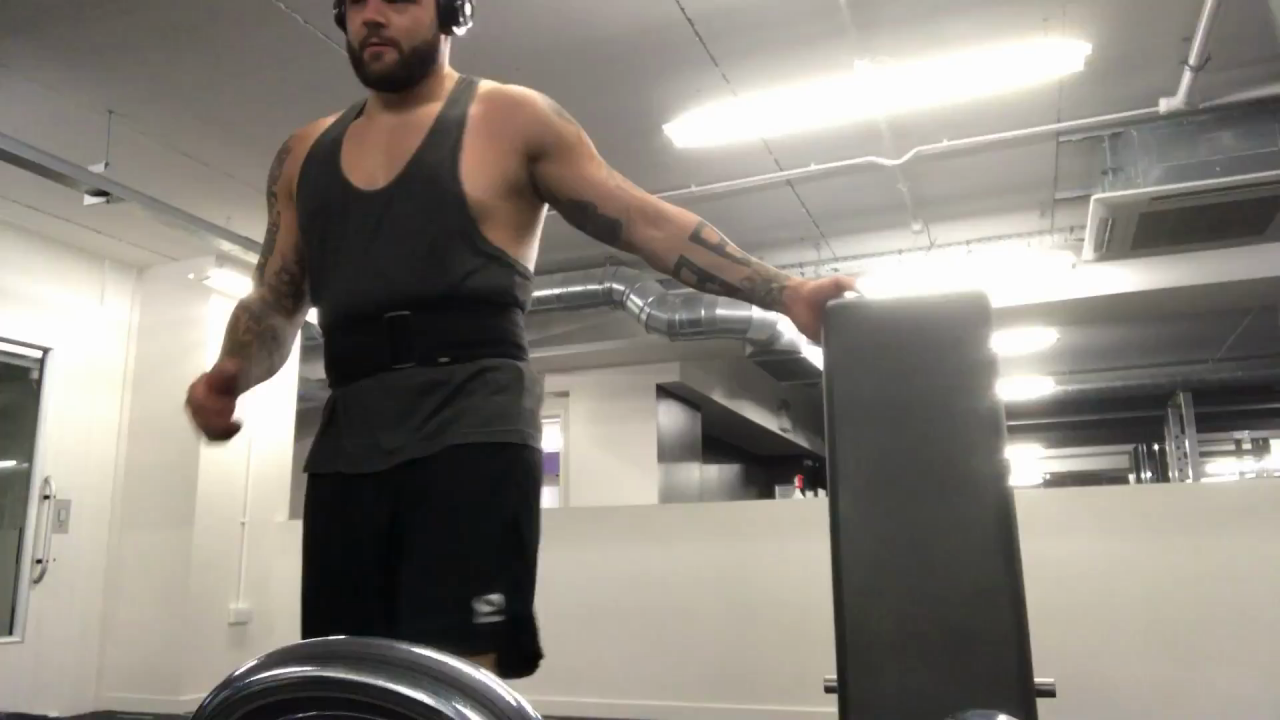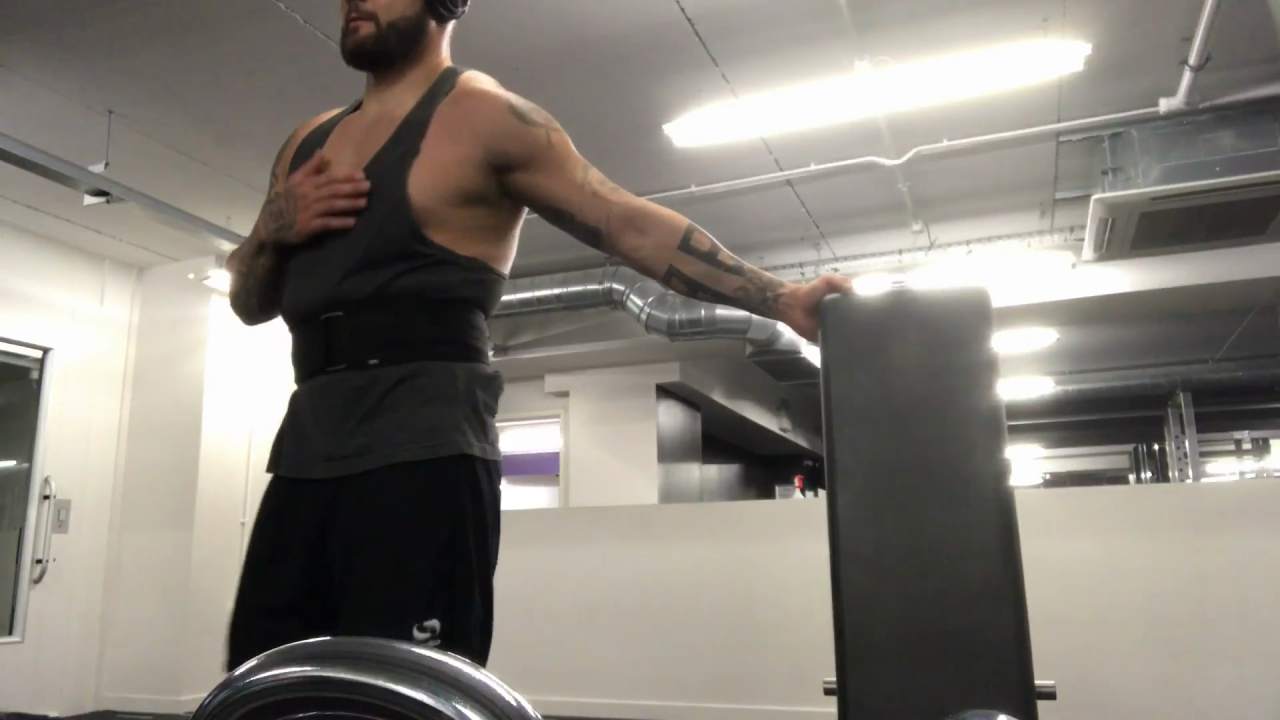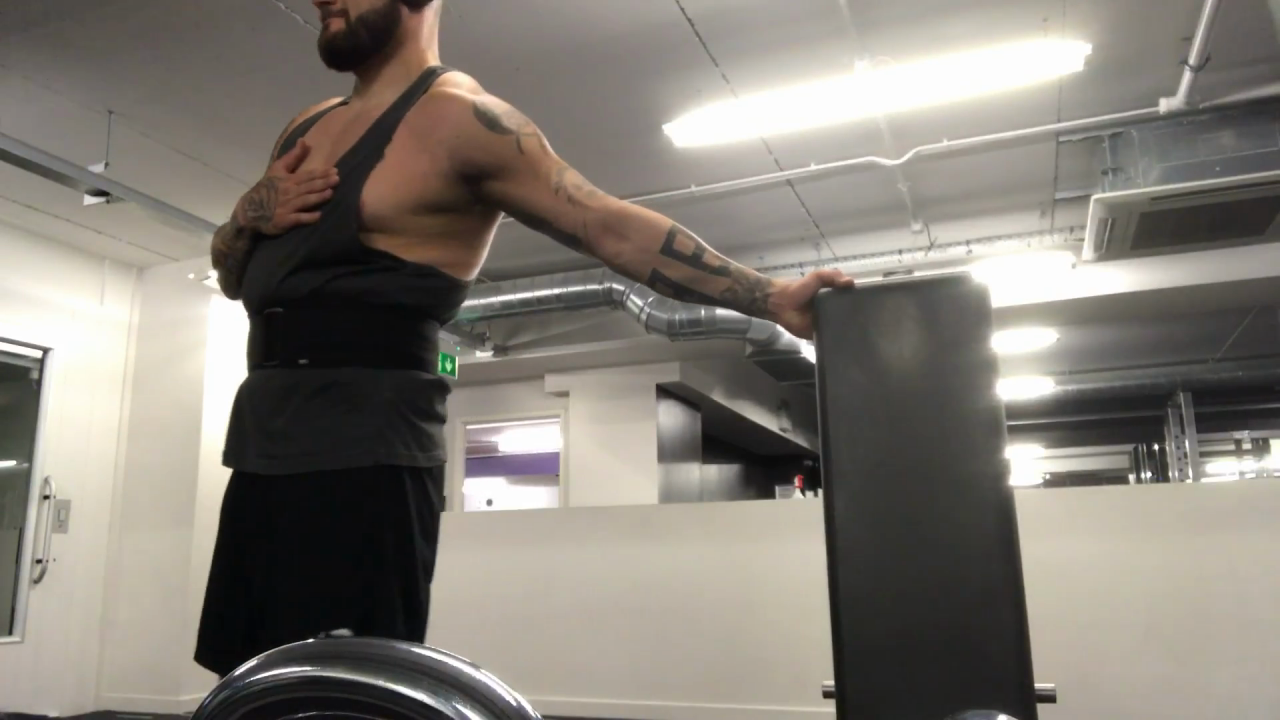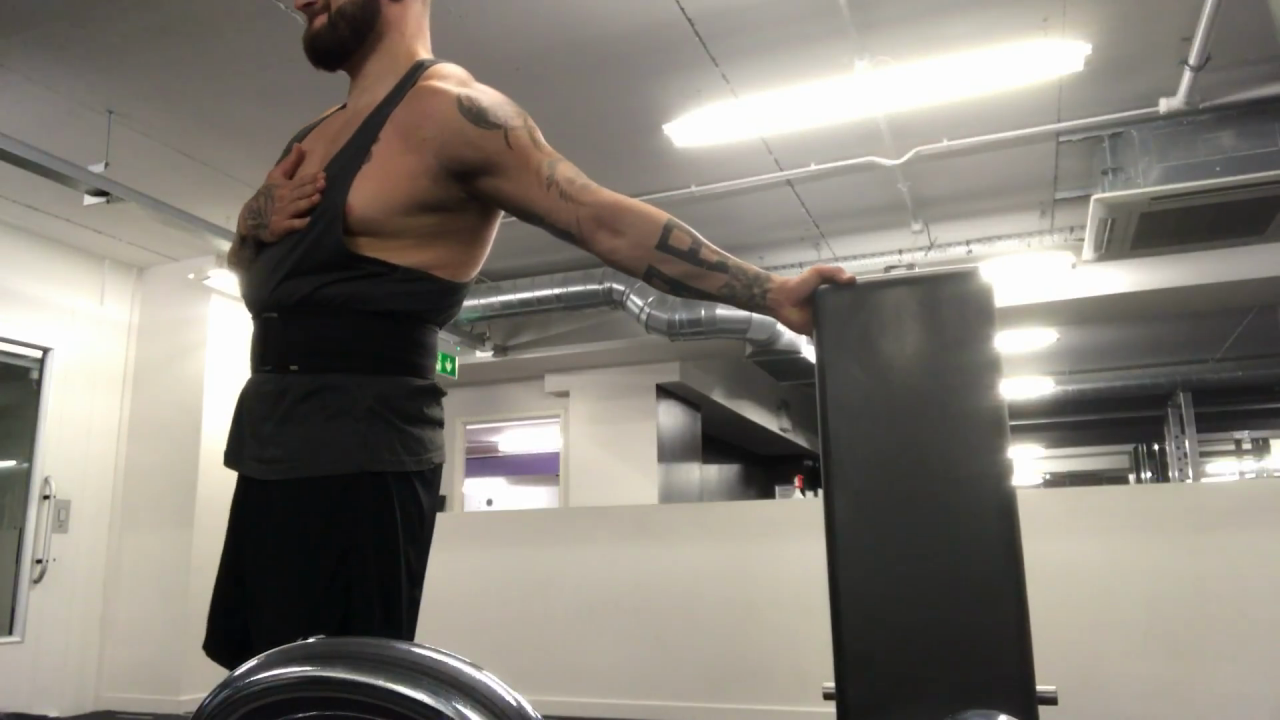
dt=0.4s
person 1, frame 1
left shoulder: (510, 119)
right shoulder: (305, 154)
left elbow: (647, 222)
right elbow: (273, 304)
left wrist: (785, 291)
right wrist: (228, 372)
left hip: (473, 433)
right hip: (346, 446)
person 1, frame 2
left shoulder: (483, 116)
right shoulder: (309, 142)
left elbow: (631, 224)
right elbow: (249, 300)
left wrist: (782, 297)
right wrist: (274, 225)
left hip: (422, 450)
right hip: (308, 448)
person 1, frame 3
left shoulder: (459, 120)
right shoulder: (306, 129)
left elbow: (611, 227)
right elbow: (232, 276)
left wrist: (770, 297)
right wrist: (250, 212)
left hip: (361, 457)
right hip: (266, 453)
person 1, frame 4
left shoulder: (450, 112)
right shoulder: (318, 135)
left elbow: (606, 221)
right elbow: (257, 281)
left wrist: (768, 292)
right wrist: (253, 219)
left hip: (355, 461)
right hip: (273, 454)
